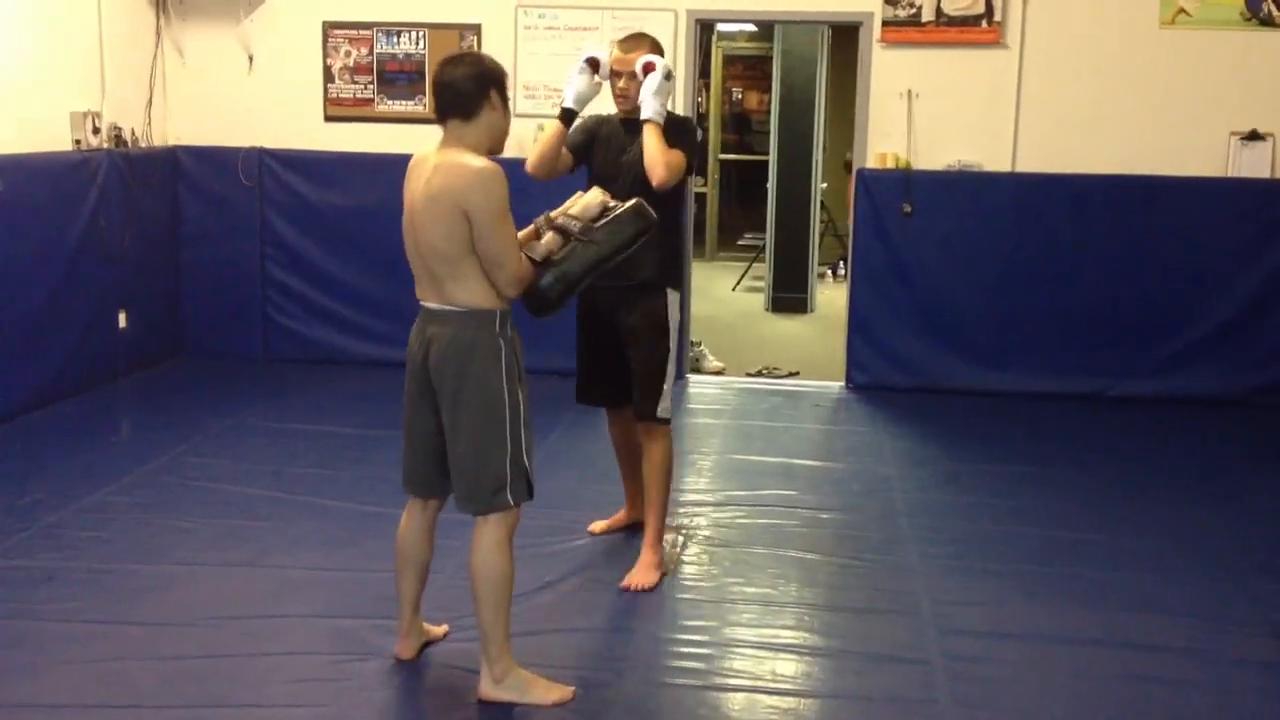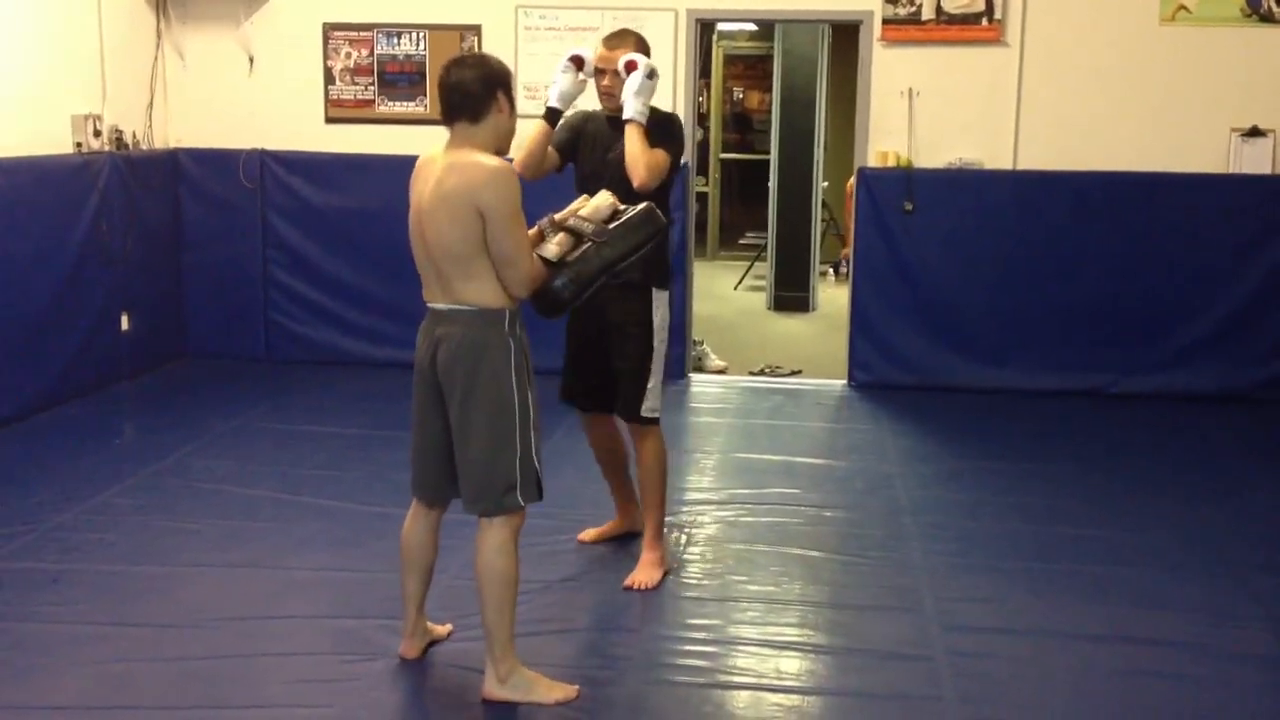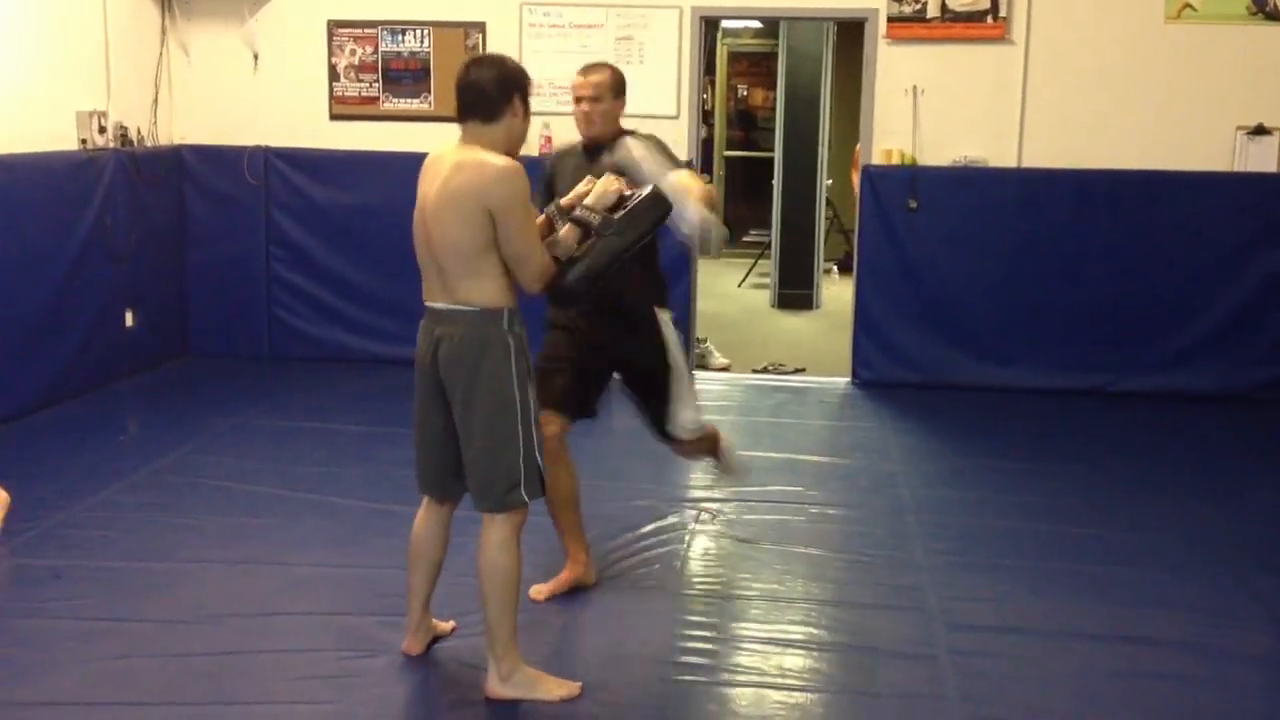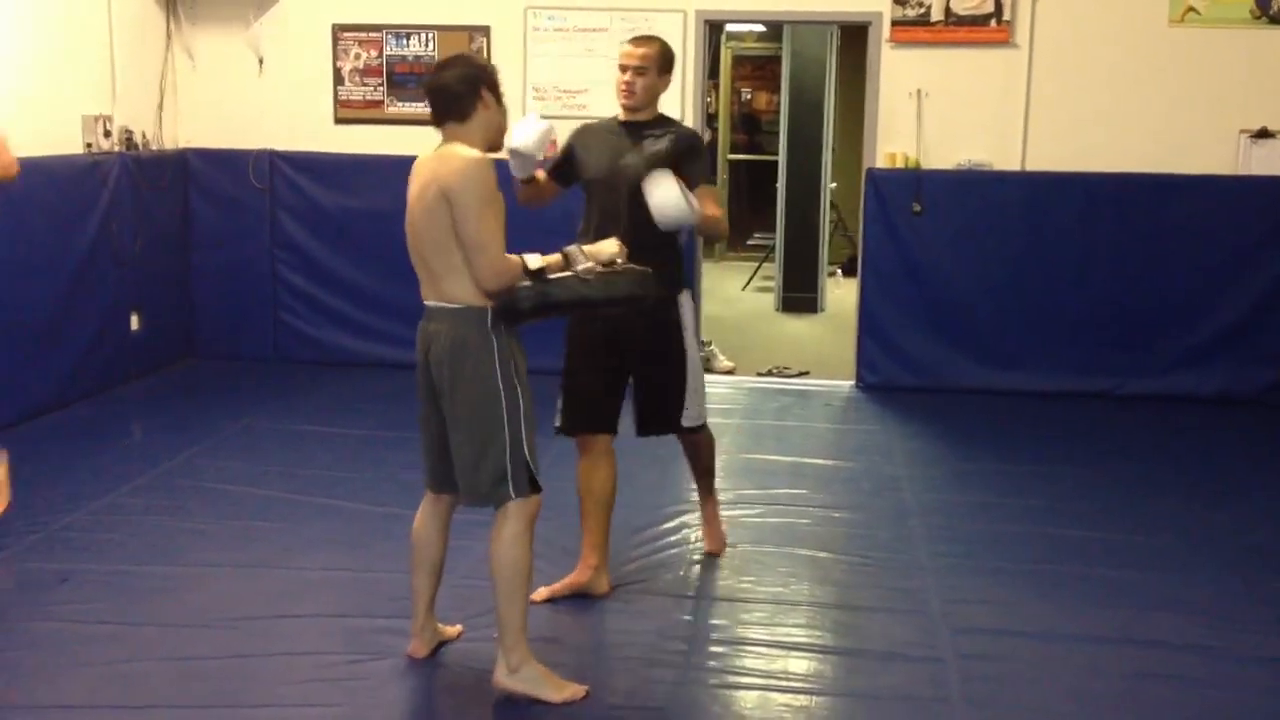
dt=0.7s
person 1, frame 1
left shoulder: (420, 167)
right shoulder: (480, 175)
right elbow: (511, 279)
left wrist: (549, 221)
left hip: (429, 331)
right hip: (477, 340)
left knee: (423, 498)
right knee: (496, 510)
left ankle: (409, 630)
right ankle: (499, 672)
person 1, frame 2
left shoulder: (425, 168)
right shoulder: (493, 174)
right elbow: (520, 281)
left wrist: (548, 227)
left hip: (436, 332)
right hip: (485, 341)
left knee: (428, 498)
right knee: (501, 512)
left ankle: (413, 630)
right ankle: (503, 671)
person 1, frame 3
left shoulder: (436, 165)
right shoulder: (502, 173)
right elbow: (532, 276)
left wrist: (568, 205)
right wrist: (573, 232)
left hip: (437, 332)
right hip: (487, 340)
left knee: (439, 496)
right knee: (505, 509)
left ankle: (418, 626)
right ankle: (505, 669)
person 1, frame 4
left shoulder: (424, 167)
right shoulder: (472, 166)
right elbow: (492, 274)
left wrist: (538, 264)
right wrist: (562, 260)
left hip: (435, 332)
right hip: (476, 337)
left knee: (441, 493)
right knee: (517, 501)
left ankle: (422, 628)
right ankle: (516, 663)
person 2, frame 1
left shoulder: (677, 129)
right shoulder: (596, 128)
left elbow: (661, 176)
right elbow: (539, 168)
left wrist: (651, 111)
right wrist: (571, 105)
left hip: (652, 290)
right hip: (598, 285)
left knee: (652, 417)
right knee: (616, 405)
left ankle: (653, 549)
right ankle: (634, 504)
person 2, frame 2
left shoulder: (661, 126)
right shoulder: (581, 124)
left elbow: (644, 178)
right elbow: (527, 169)
left wrist: (635, 110)
right wrist: (556, 103)
left hip: (640, 289)
right hip: (590, 286)
left knee: (641, 417)
right knee: (592, 407)
left ankle: (654, 547)
right ankle: (628, 511)
person 2, frame 3
right shoulder: (561, 164)
left elbow: (699, 191)
left wrist: (684, 199)
left hip: (639, 312)
right hip: (578, 315)
left knee: (682, 433)
right knee: (545, 429)
left ankle: (714, 447)
right ankle: (577, 563)
person 2, frame 4
left shoulder: (682, 142)
right shoulder: (589, 137)
left elbow: (718, 225)
right elbow: (535, 197)
left wrist: (687, 211)
right wrist: (524, 170)
left hip: (659, 300)
right hip: (594, 303)
left knee: (688, 424)
right knee: (590, 434)
left ankle: (708, 506)
right ankle: (592, 568)
